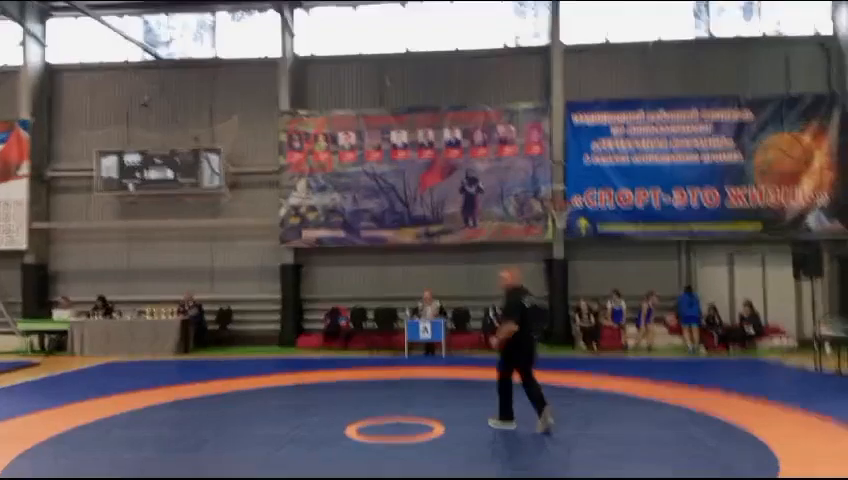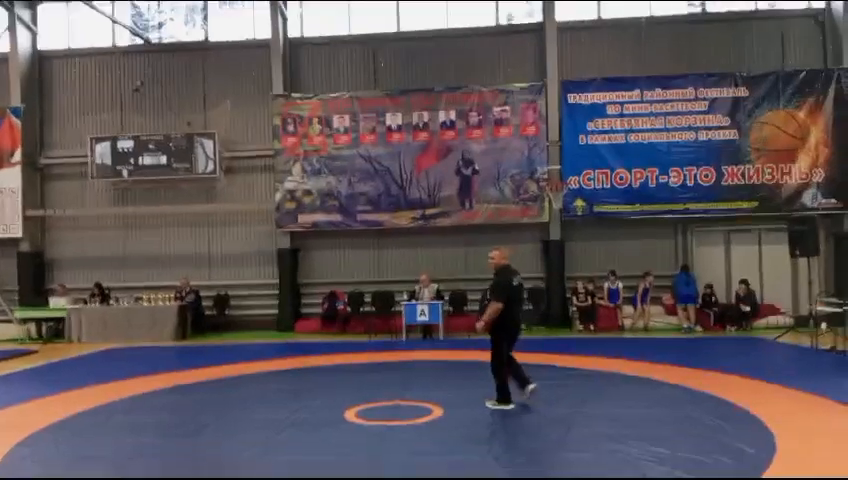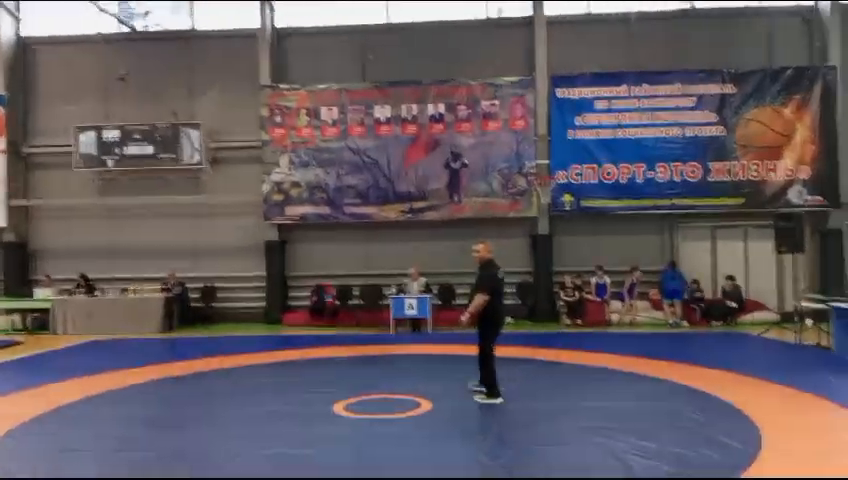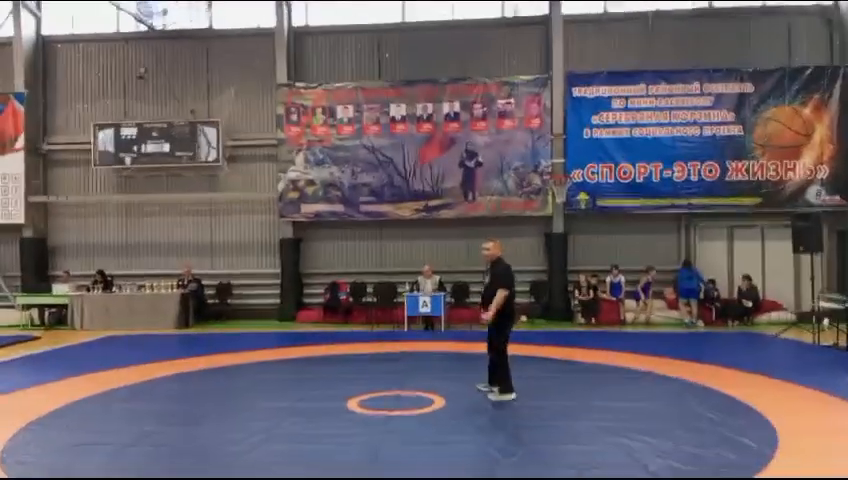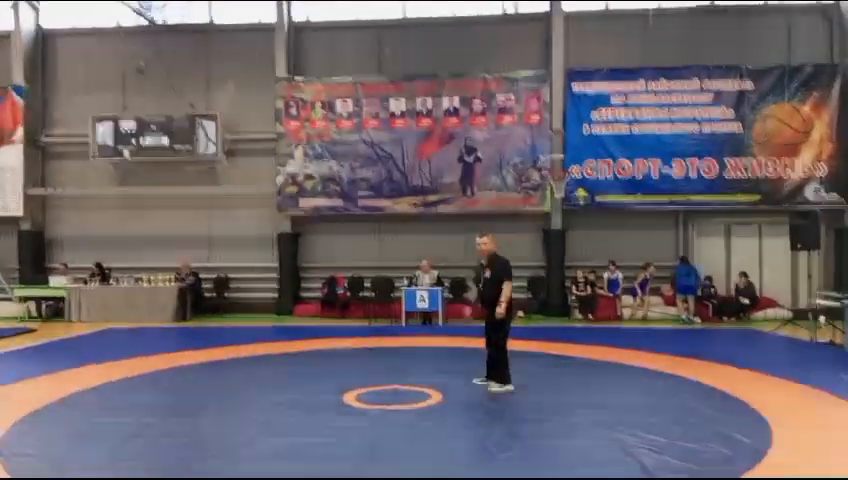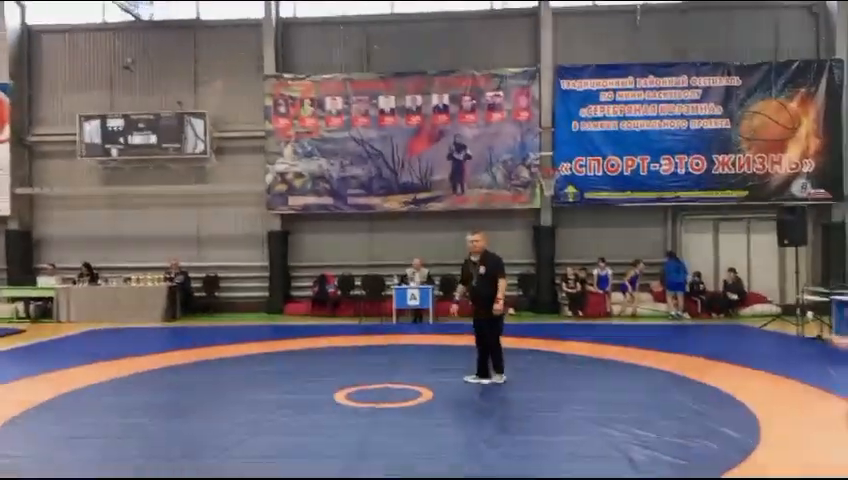
dt=0.2s
person 1, frame 1
left shoulder: (512, 299)
right shoulder: (526, 295)
left elbow: (511, 326)
left wrist: (497, 339)
left hip: (514, 346)
right hip: (528, 344)
left knee: (504, 381)
right knee: (527, 379)
left ankle: (506, 419)
right ankle: (543, 410)
person 1, frame 2
left shoulder: (501, 279)
right shoulder: (515, 275)
left elbow: (497, 305)
left wrist: (483, 321)
left hip: (503, 325)
right hip: (514, 322)
left knee: (498, 361)
right knee: (505, 356)
left ankle: (504, 400)
right ankle: (526, 383)
person 1, frame 3
left shoulder: (487, 271)
right shoulder: (493, 268)
left elbow: (483, 296)
left wrist: (468, 313)
right wrist: (472, 312)
left hip: (489, 317)
right hip: (495, 315)
left knee: (485, 353)
right knee: (486, 350)
left ankle: (493, 394)
right ankle: (485, 383)
person 1, frame 4
left shoulder: (501, 268)
right shoulder: (494, 267)
left elbow: (503, 292)
left wrist: (491, 311)
right wrist: (485, 310)
left hip: (502, 316)
right hip: (498, 315)
left knee: (499, 351)
right knee: (493, 349)
left ankle: (506, 390)
right ankle: (494, 383)
person 1, frame 5
left shoulder: (501, 262)
right shoulder: (482, 265)
left elbow: (507, 284)
left wrist: (502, 305)
left hip: (500, 311)
right hip: (490, 311)
left knee: (498, 344)
right knee: (491, 344)
left ankle: (504, 381)
right ankle: (492, 377)
person 1, frame 6
left shoulder: (493, 259)
right shoulder: (467, 263)
left elbow: (501, 280)
right elbow: (463, 285)
left wrist: (499, 300)
right wrist: (456, 301)
left hip: (492, 308)
right hip: (478, 307)
left knee: (493, 340)
right knee: (481, 341)
left ankle: (499, 372)
right ankle: (483, 374)
